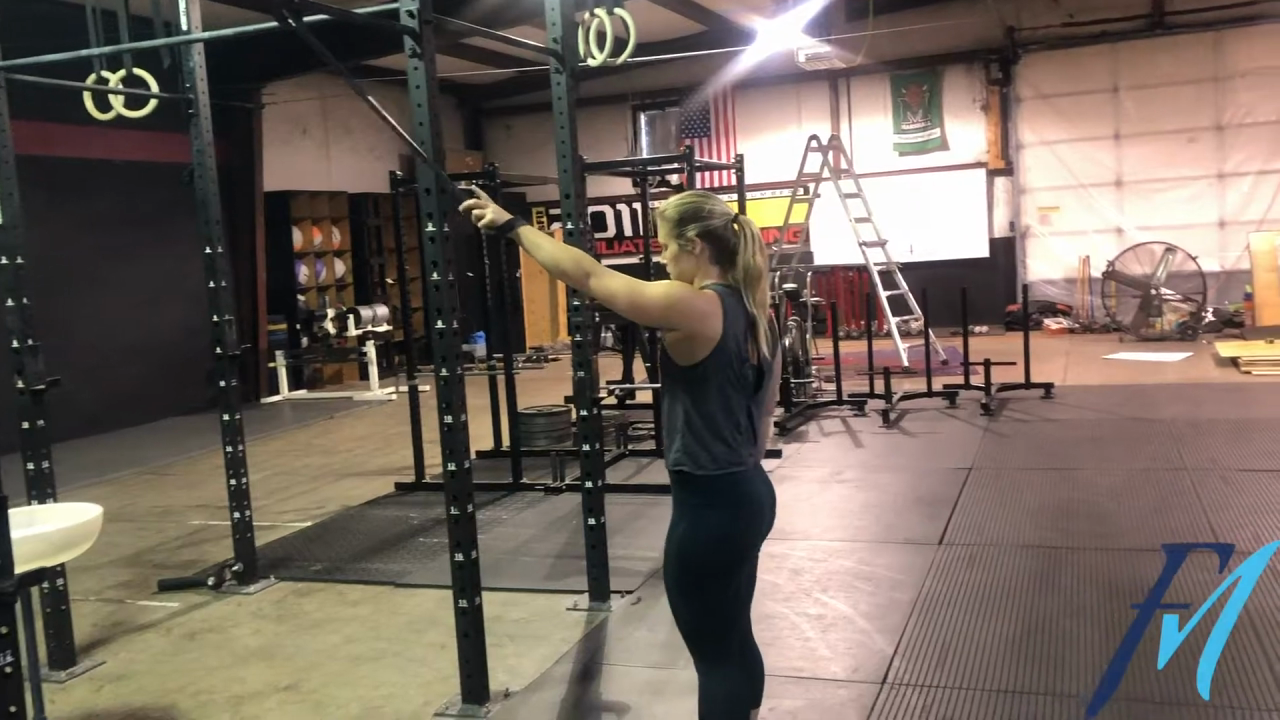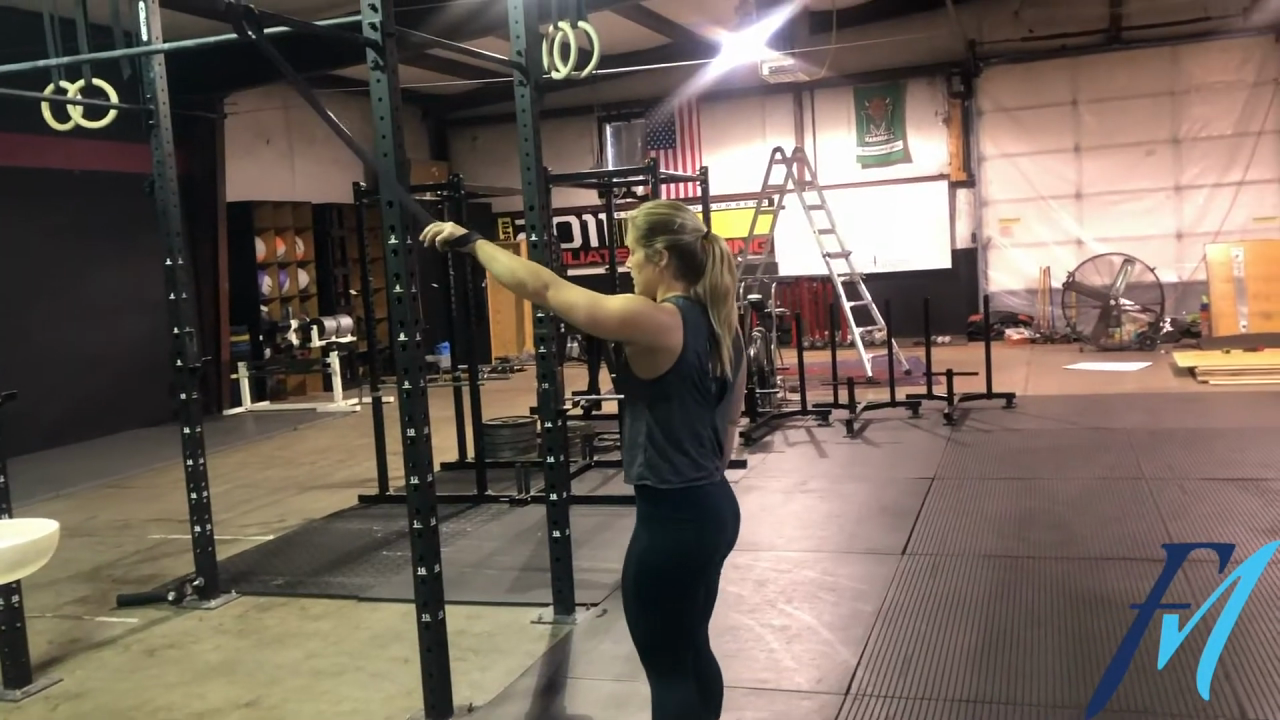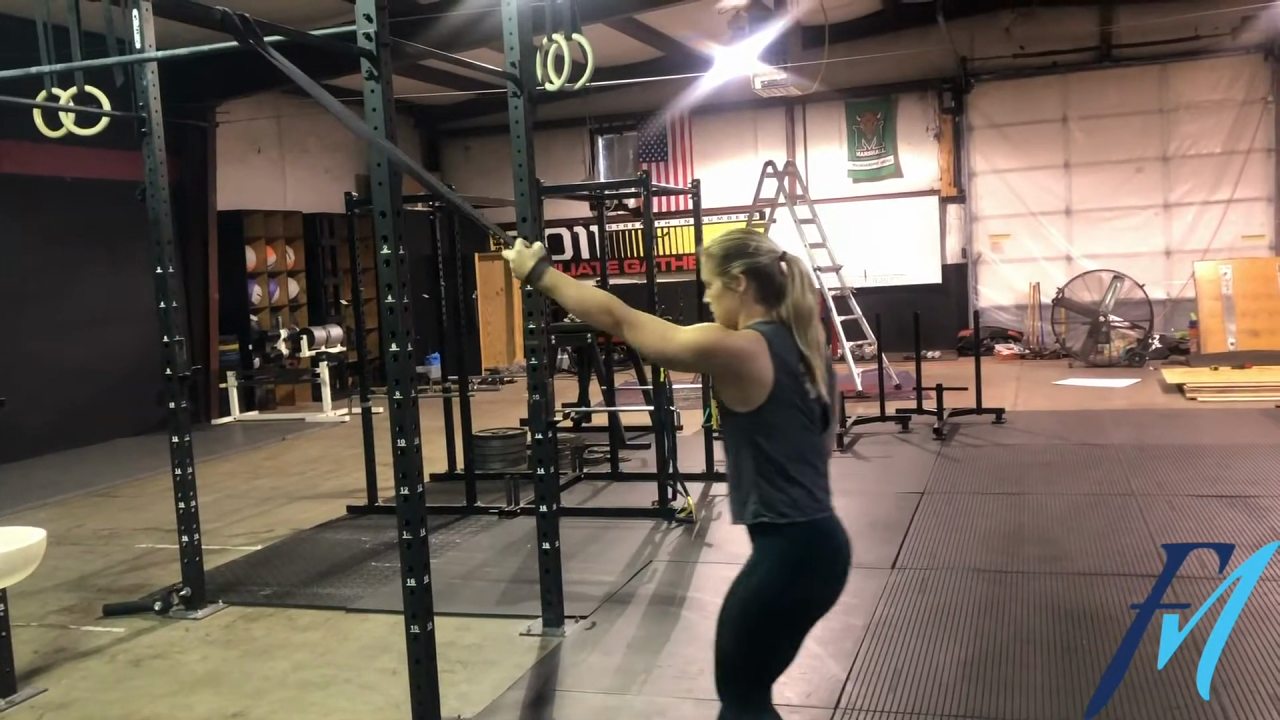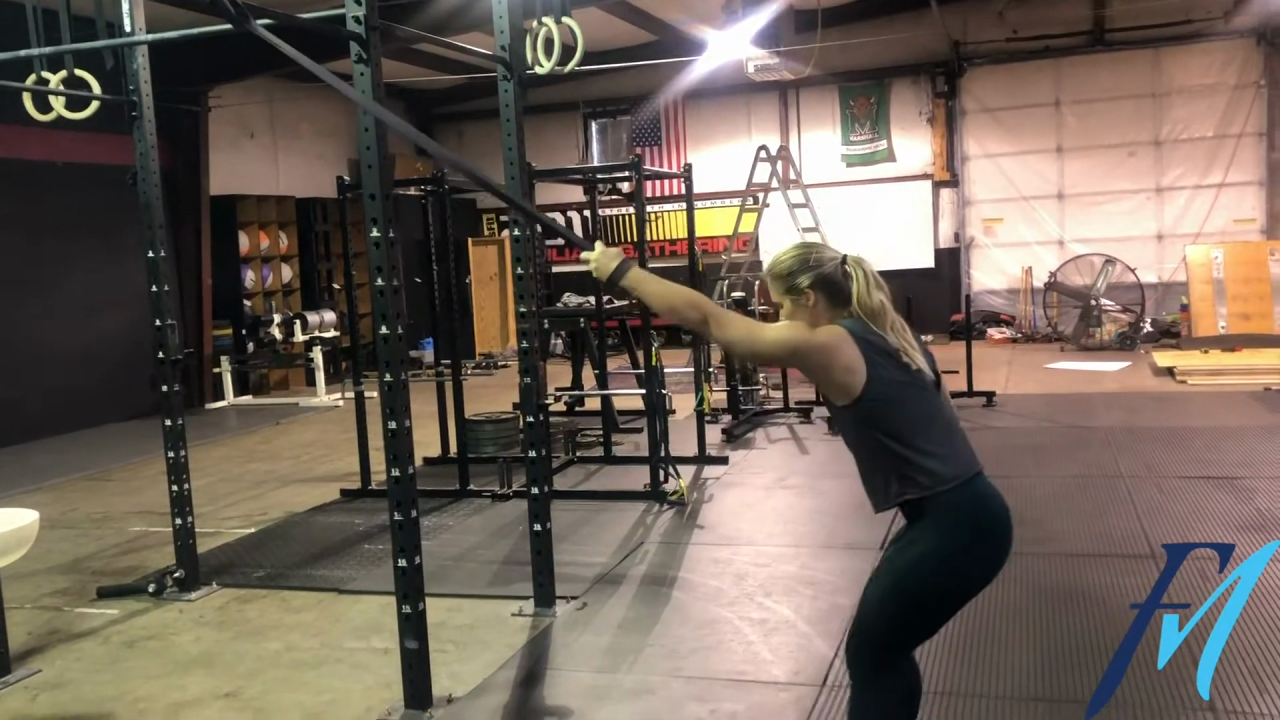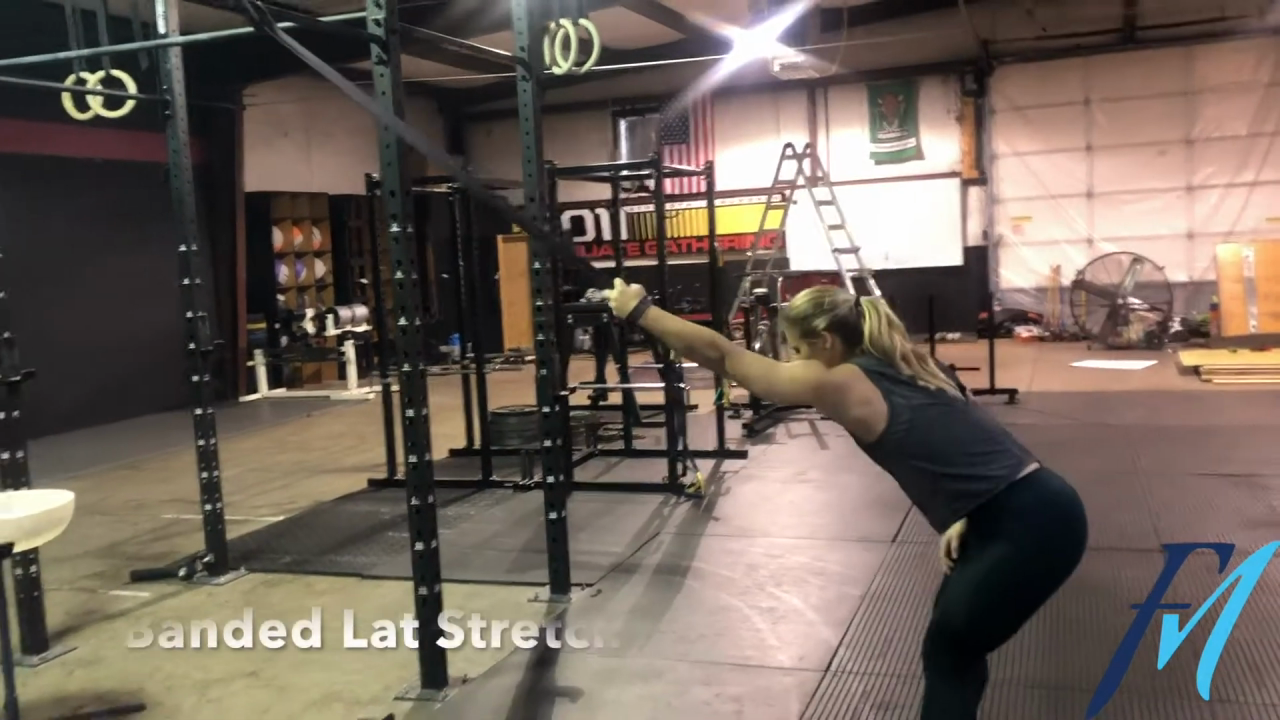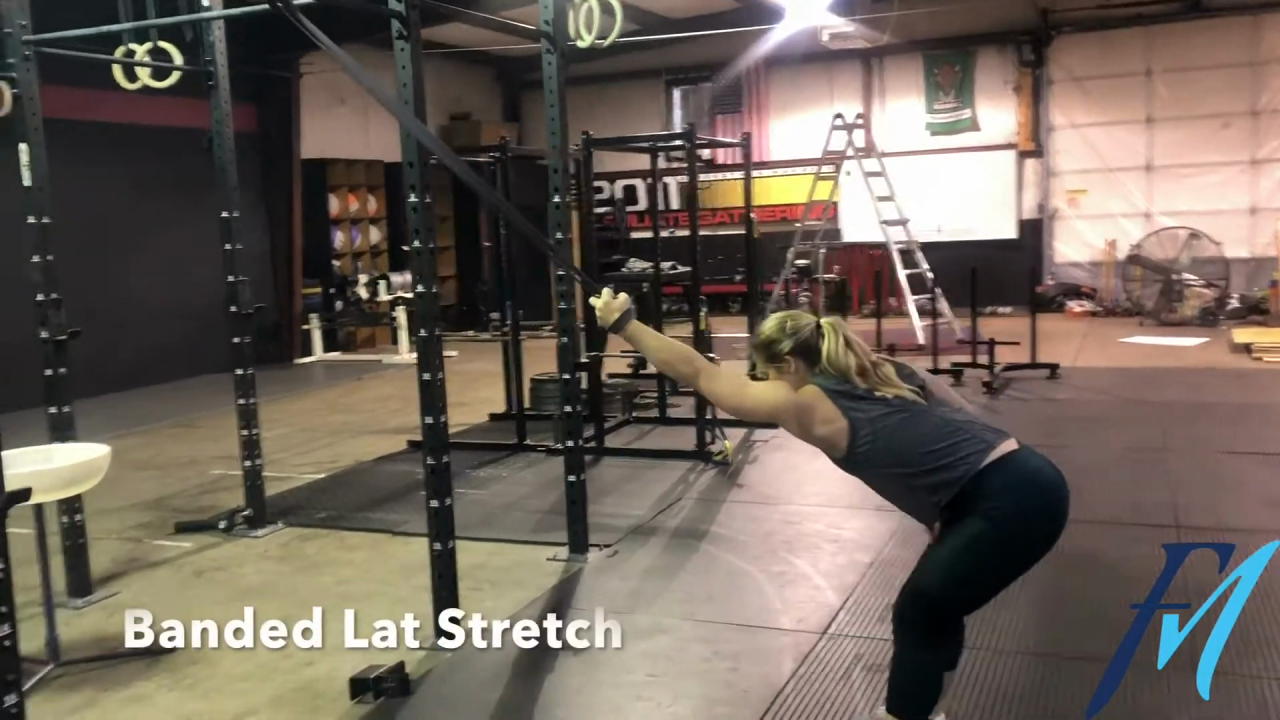
dt=0.7s
person 1, frame 1
left shoulder: (692, 307)
right shoulder: (753, 312)
left elbow: (587, 275)
left wrist: (512, 225)
left hip: (708, 505)
right hip: (748, 495)
left knee: (715, 655)
right knee: (734, 640)
person 1, frame 2
left shoulder: (654, 322)
right shoulder: (717, 324)
left elbow: (545, 288)
left wrist: (468, 240)
left hip: (673, 518)
right hip: (713, 508)
left knee: (667, 669)
right knee: (690, 652)
person 1, frame 3
left shoulder: (738, 352)
right shoulder: (804, 348)
left elbow: (619, 320)
left wrist: (538, 271)
left hip: (790, 552)
right hip: (817, 542)
person 1, frame 4
left shoulder: (826, 347)
right shoulder: (885, 336)
left elbow: (704, 317)
left wrist: (620, 270)
left hip: (958, 526)
right hip: (956, 513)
left knee: (869, 656)
right knee: (883, 647)
person 1, frame 5
left shoulder: (842, 387)
right shoulder: (908, 366)
left elbow: (722, 356)
left wrist: (639, 310)
right wrist: (965, 522)
left hip: (1032, 524)
right hip: (1018, 510)
left knee: (948, 652)
right knee: (953, 637)
person 1, frame 6
left shoulder: (807, 406)
right shoulder: (885, 373)
left elbow: (697, 372)
left wrist: (622, 323)
right wrist: (948, 513)
left hip: (1015, 500)
right hip: (1022, 479)
left knee: (918, 616)
right knee: (934, 604)
